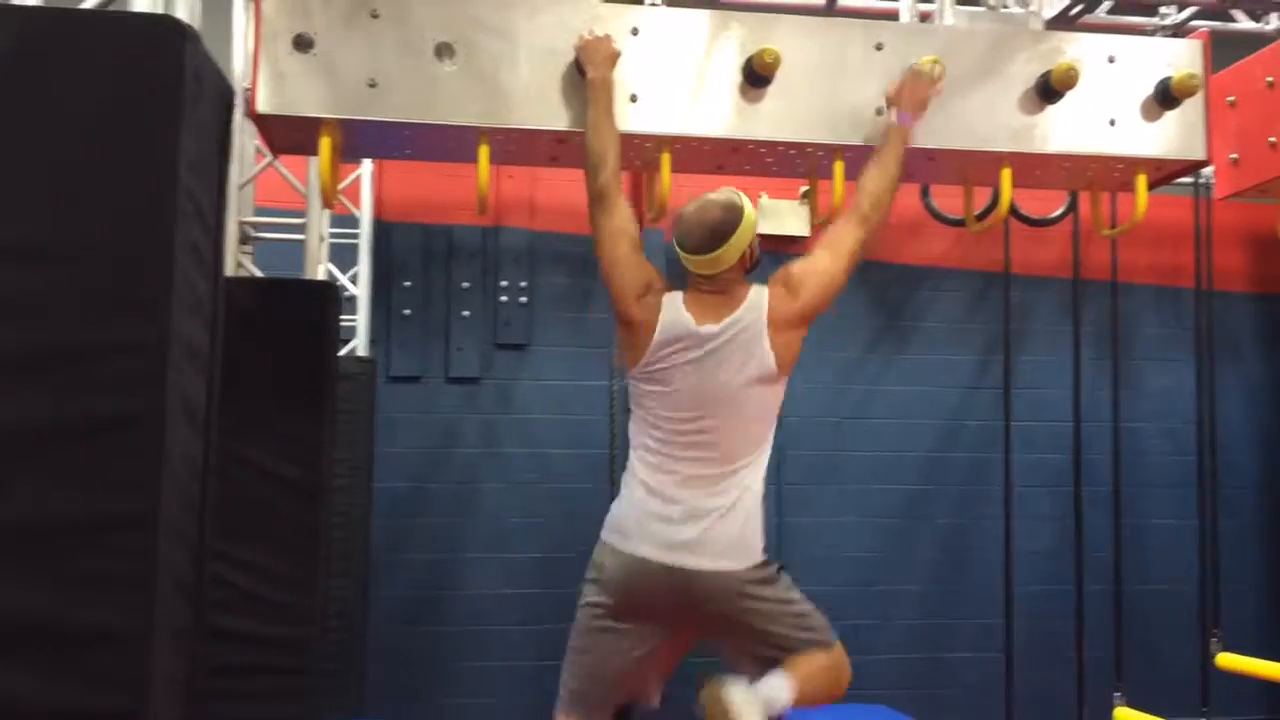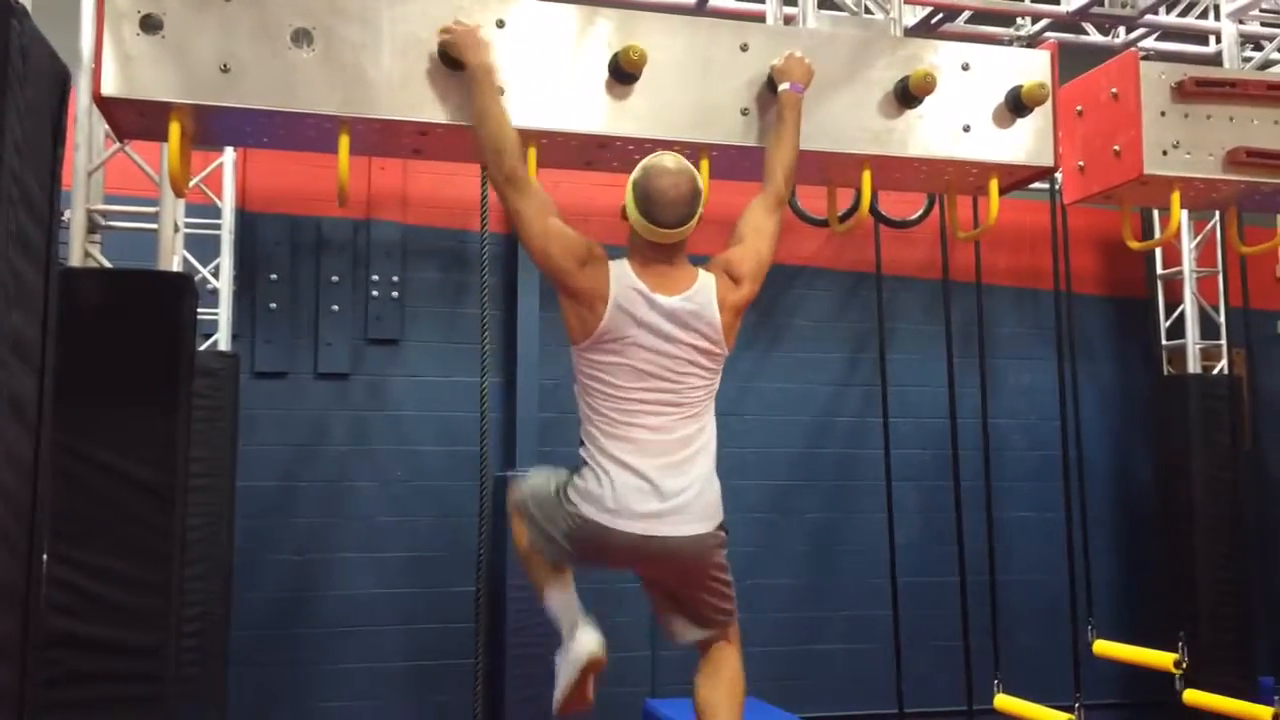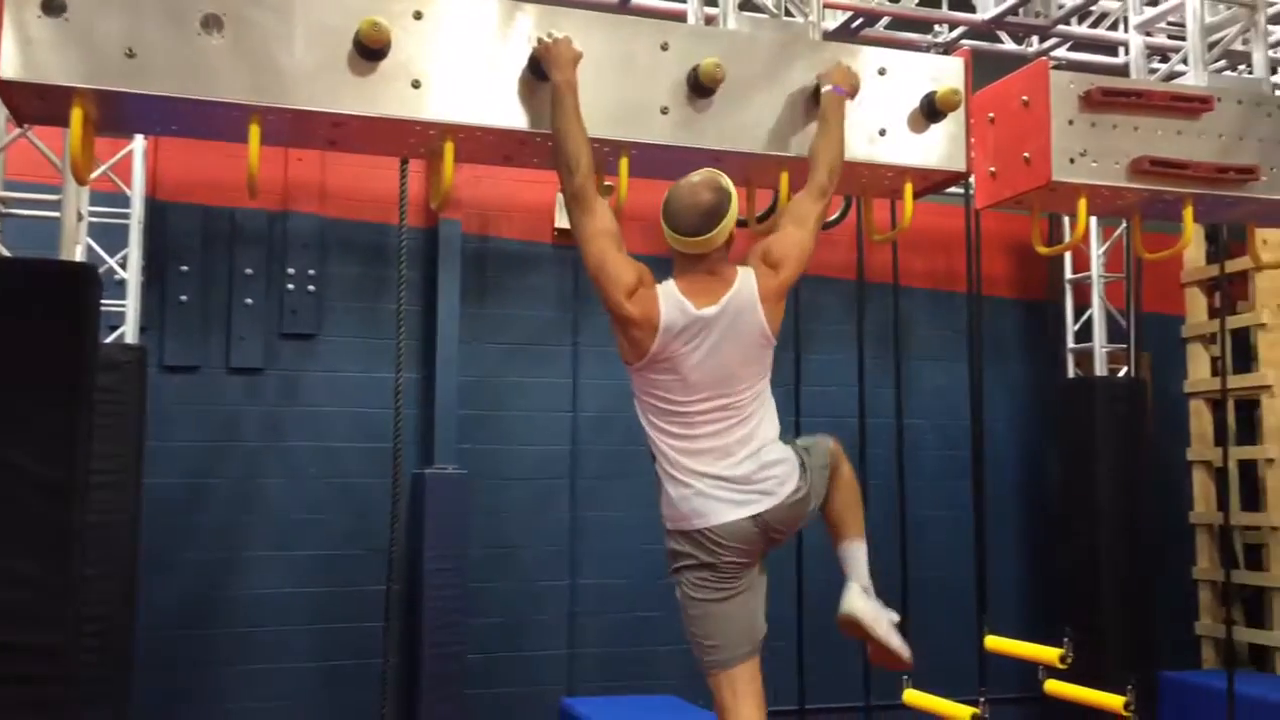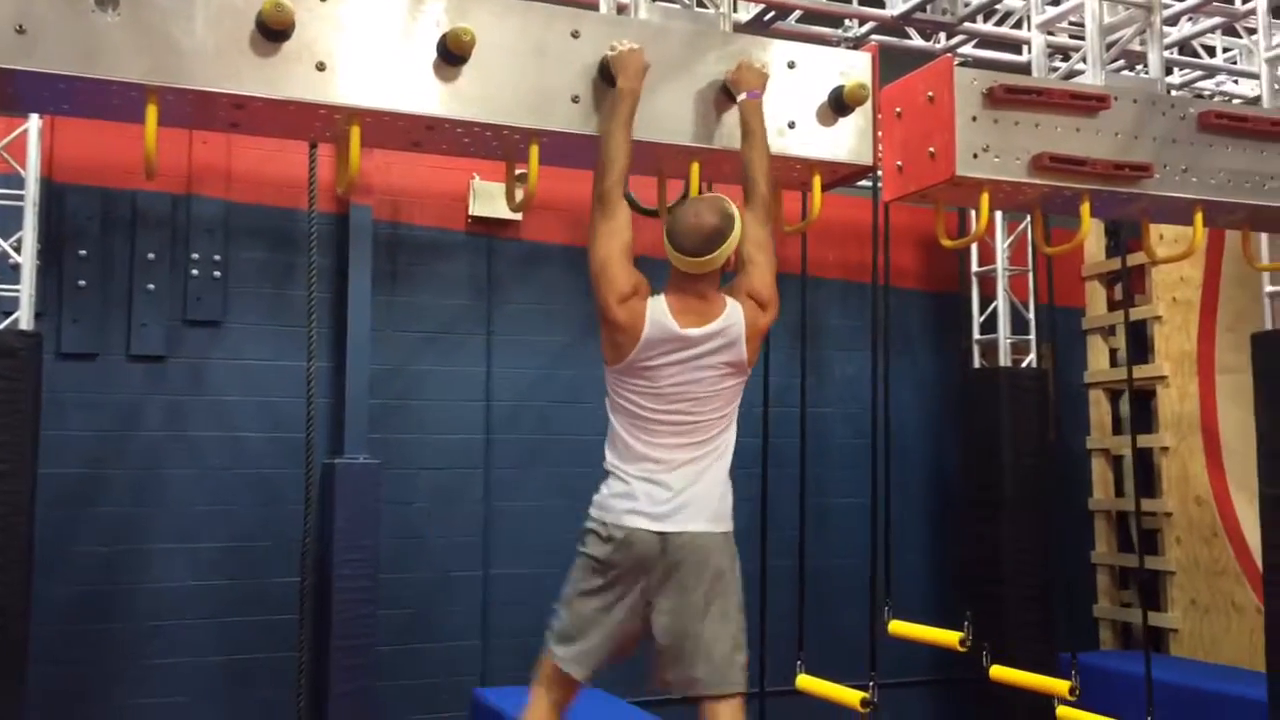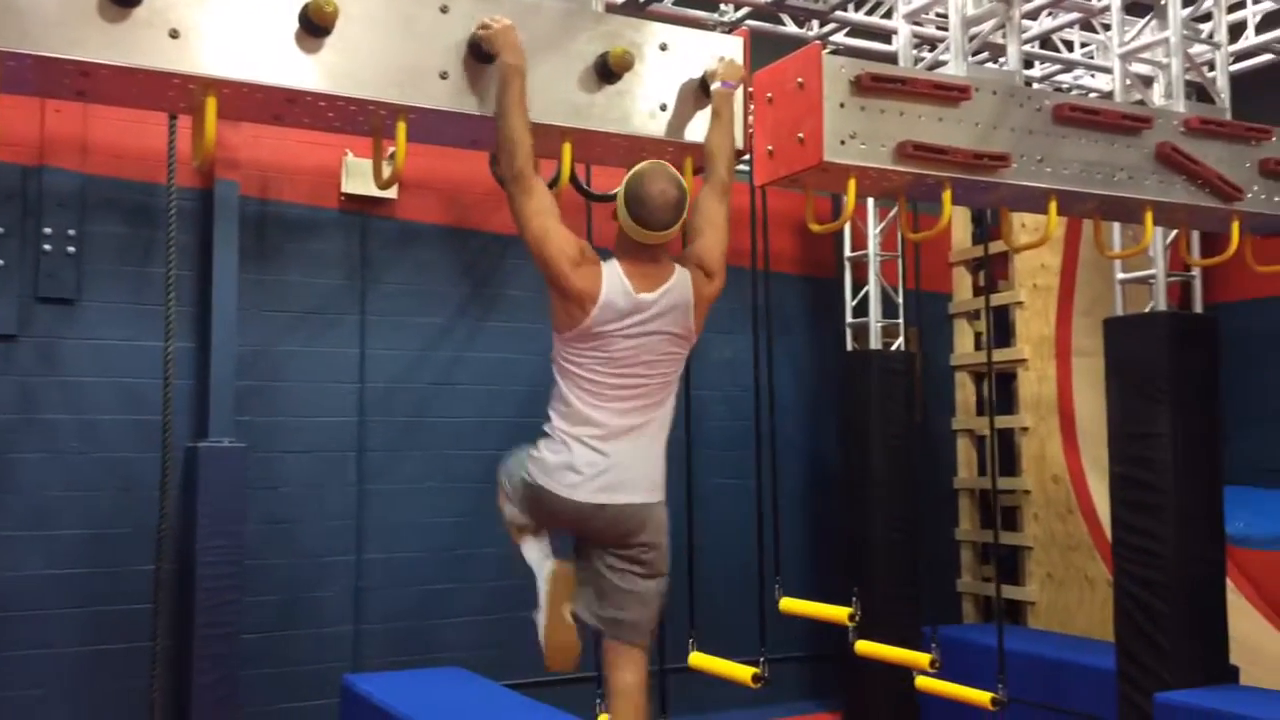
dt=1s
person 1, frame 1
left shoulder: (644, 313)
right shoulder: (782, 312)
left elbow: (604, 190)
right elbow: (864, 213)
left wrist: (598, 80)
right wrist: (902, 117)
left hip: (628, 557)
right hip: (726, 568)
person 1, frame 2
left shoulder: (590, 284)
right shoulder: (728, 291)
left elbow: (508, 176)
right elbow: (776, 193)
left wrist: (480, 66)
right wrist: (791, 93)
left hip: (600, 520)
right hip: (689, 532)
left knee: (526, 498)
right knee: (721, 648)
left ankle: (573, 631)
person 1, frame 3
left shoulder: (638, 307)
right shoulder: (765, 285)
left elbow: (581, 193)
right elbow: (817, 190)
left wrist: (562, 81)
right wrist: (834, 97)
left hip: (703, 529)
right hip: (781, 497)
right knee: (829, 457)
right ankle: (860, 595)
person 1, frame 4
left shoulder: (627, 315)
right shoulder: (750, 319)
left elbow: (607, 194)
right elbow: (763, 208)
left wrist: (628, 90)
right wrist: (750, 104)
left hip: (620, 531)
right hip: (703, 537)
person 1, frame 5
left shoulder: (580, 280)
right shoulder: (699, 288)
left elbow: (517, 170)
right elbow: (719, 186)
left wrist: (512, 66)
right wrist: (723, 96)
left hip: (559, 490)
right hip: (636, 505)
left knee: (514, 481)
left ankle: (547, 566)
